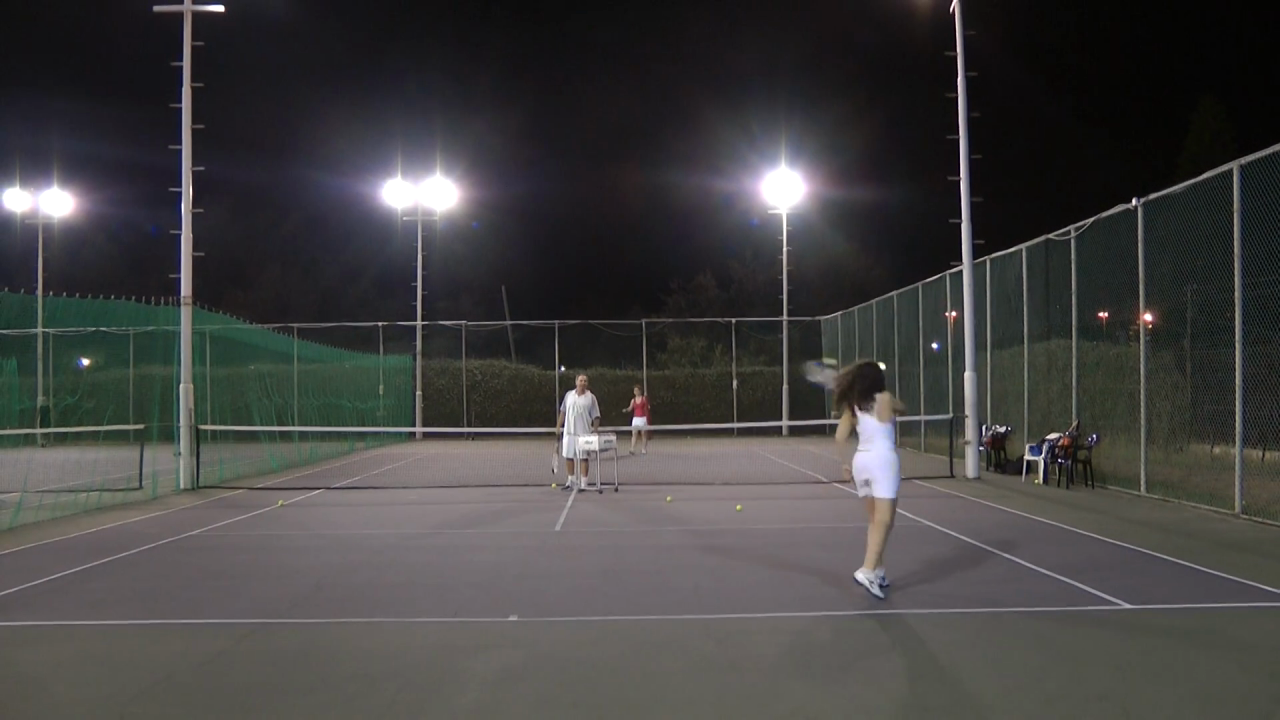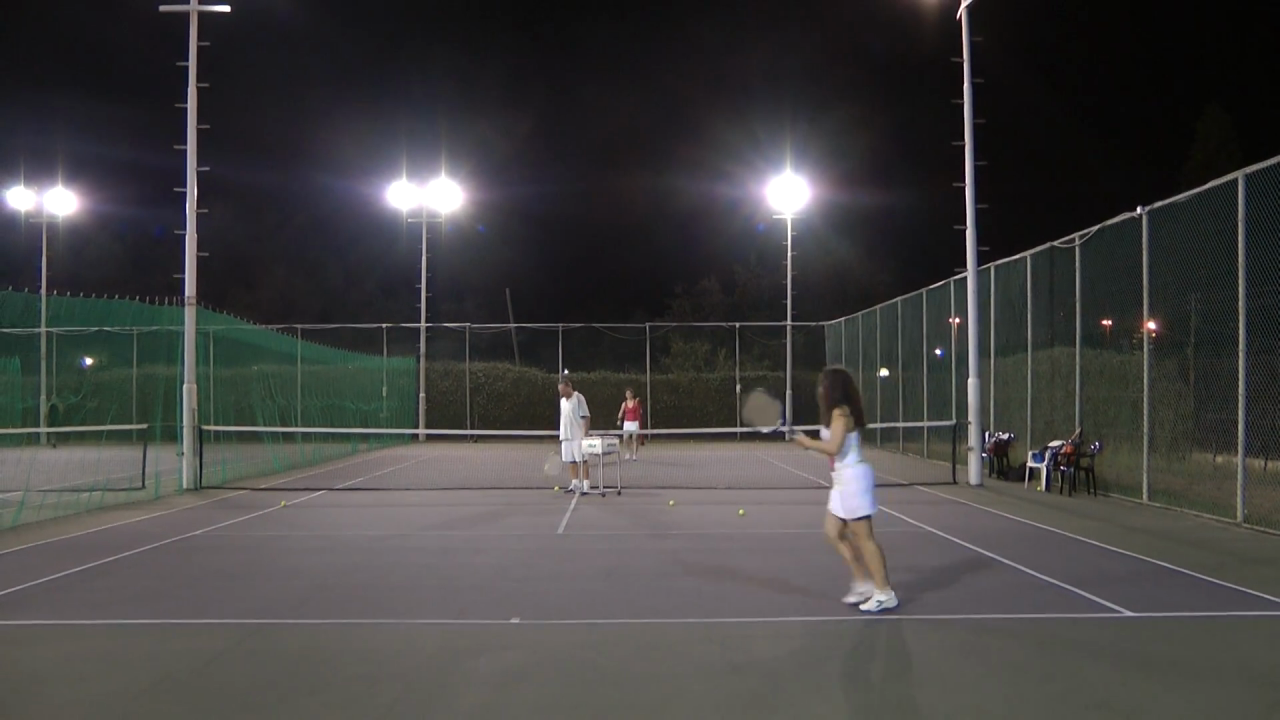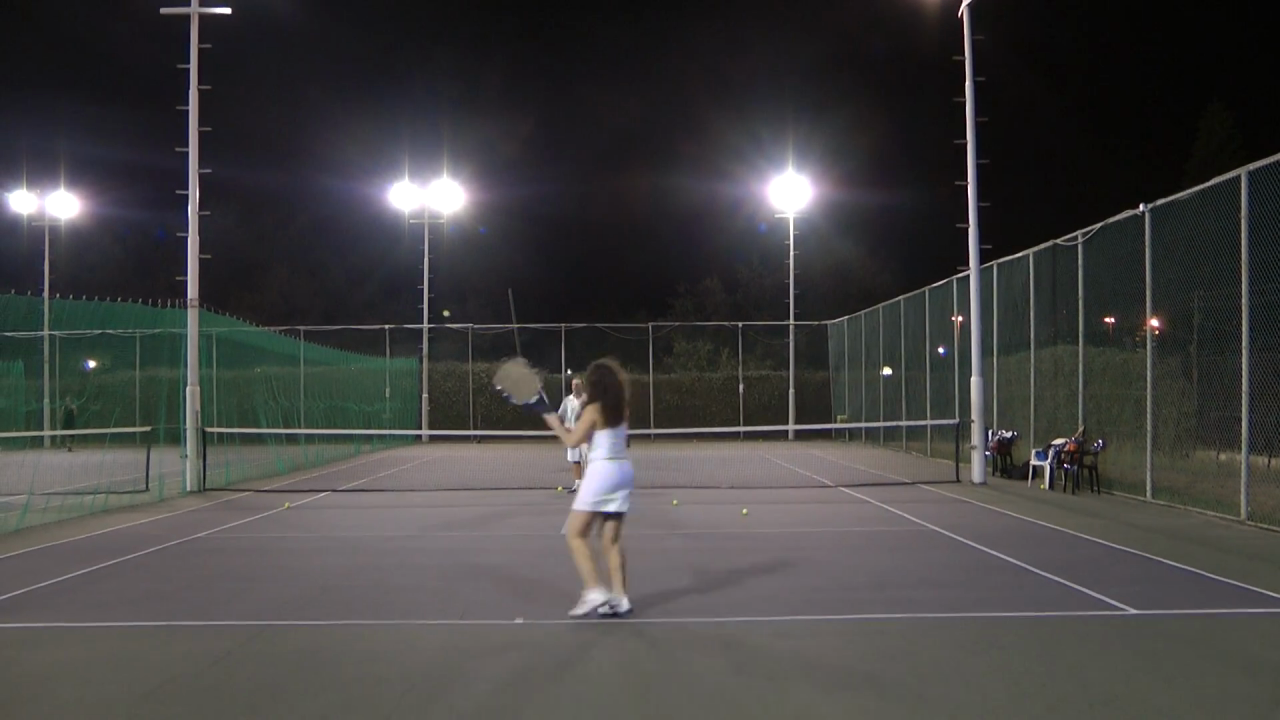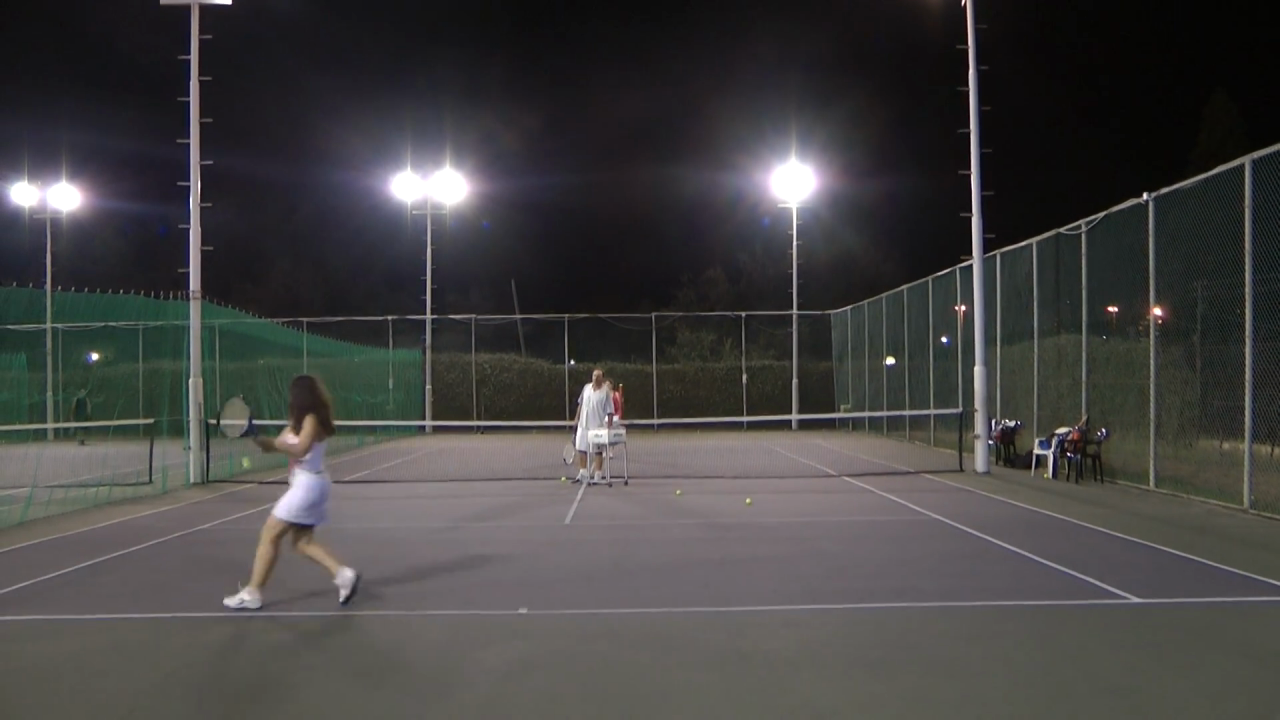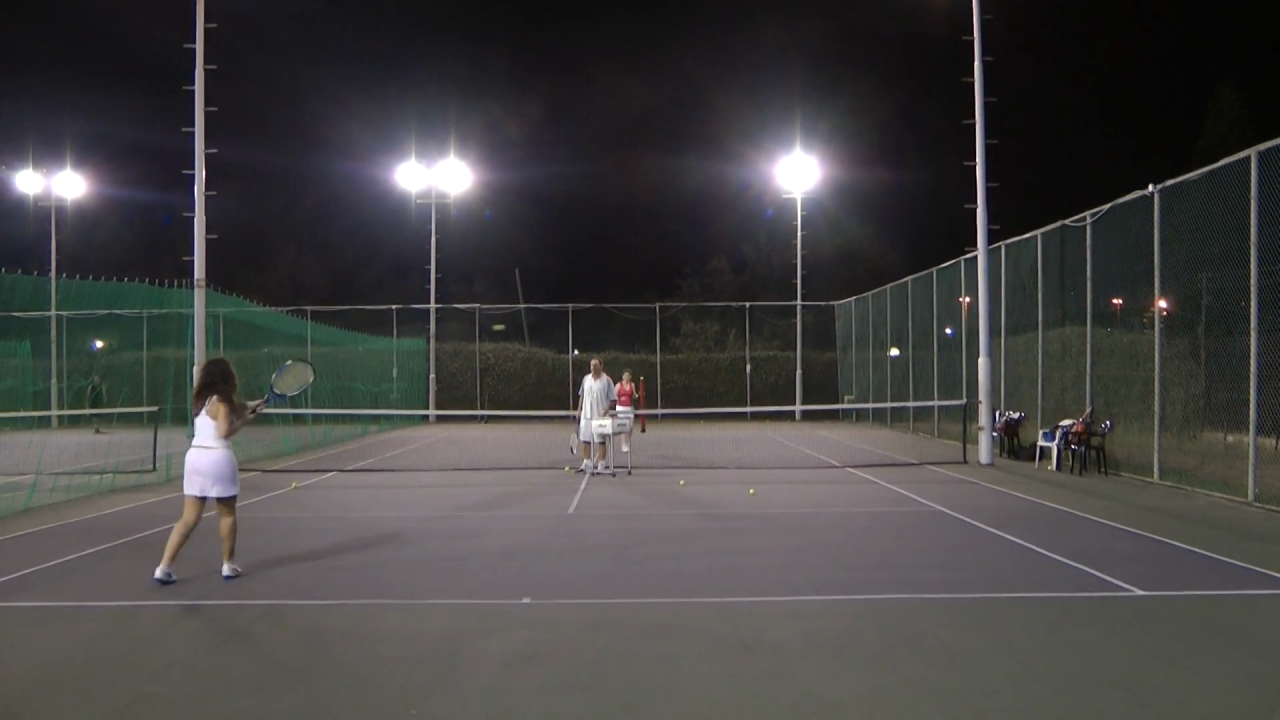
dt=1s
person 1, frame 1
left shoulder: (851, 405)
right shoulder: (885, 397)
left elbow: (840, 435)
right elbow: (900, 408)
left wrist: (848, 463)
left hip: (862, 461)
right hip: (883, 460)
left knee: (877, 520)
right knee: (884, 521)
left ankle: (875, 573)
right ankle: (866, 571)
person 1, frame 2
left shoulder: (840, 412)
right shoulder: (840, 412)
left elbow: (834, 447)
left wrist: (805, 440)
right wrist: (811, 442)
left hip: (853, 477)
right hip: (844, 479)
left knee: (863, 538)
right knee: (834, 534)
left ankle: (884, 594)
right ankle: (863, 583)
person 1, frame 3
left shoulder: (594, 409)
right shoulder: (619, 408)
left elbow: (573, 441)
left wrist: (556, 424)
left hip: (602, 473)
right hip: (623, 471)
left knee: (575, 535)
right knee: (610, 541)
left ankle: (595, 590)
right ankle: (619, 599)
person 1, frame 4
left shoulder: (311, 420)
right shoulder: (298, 420)
left elbow: (300, 450)
right elbow: (280, 445)
left wrist: (274, 445)
right wrist: (266, 442)
left hip: (307, 485)
right hip: (311, 485)
left knee: (268, 538)
right knee: (303, 542)
left ankle: (252, 594)
right ankle: (343, 574)
person 1, frame 5
left shoulder: (205, 400)
right shoulder: (222, 401)
left elbow: (234, 410)
right elbow: (225, 432)
left wrist: (248, 407)
right wrist: (244, 420)
left hip: (195, 457)
right hip: (219, 459)
left knee: (189, 518)
right knee: (227, 513)
left ankle: (164, 567)
right ankle: (228, 565)
